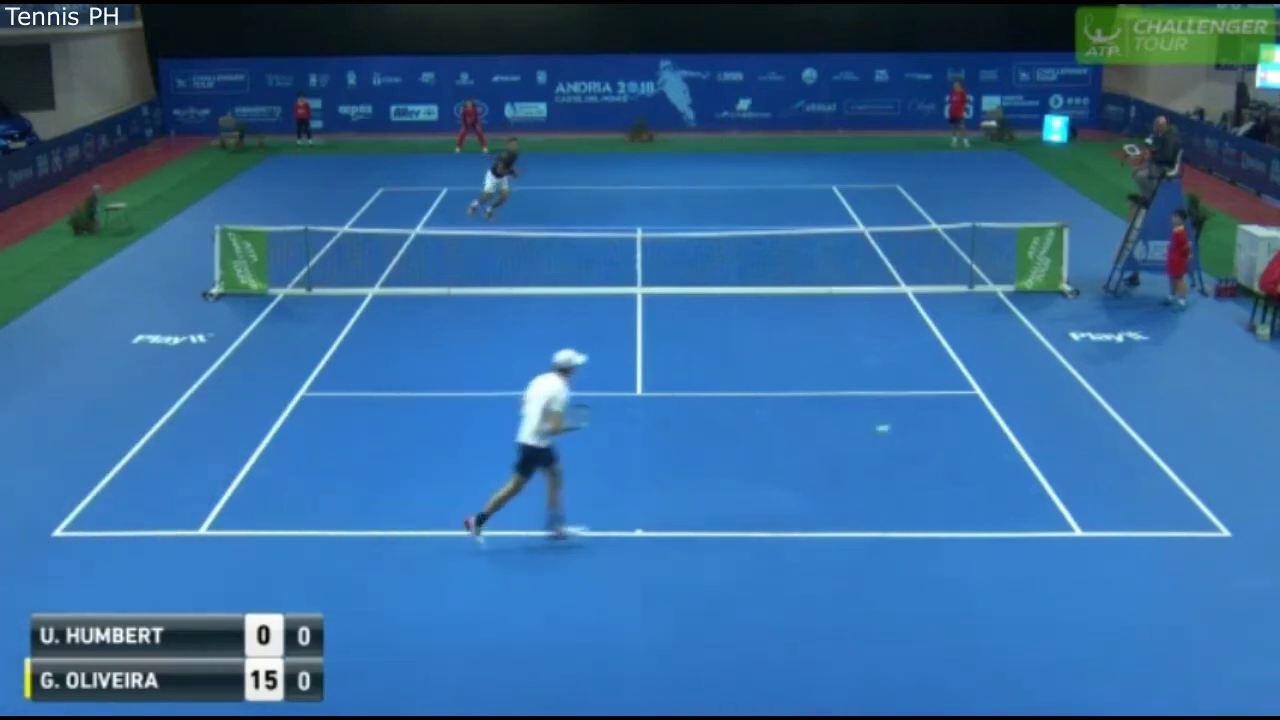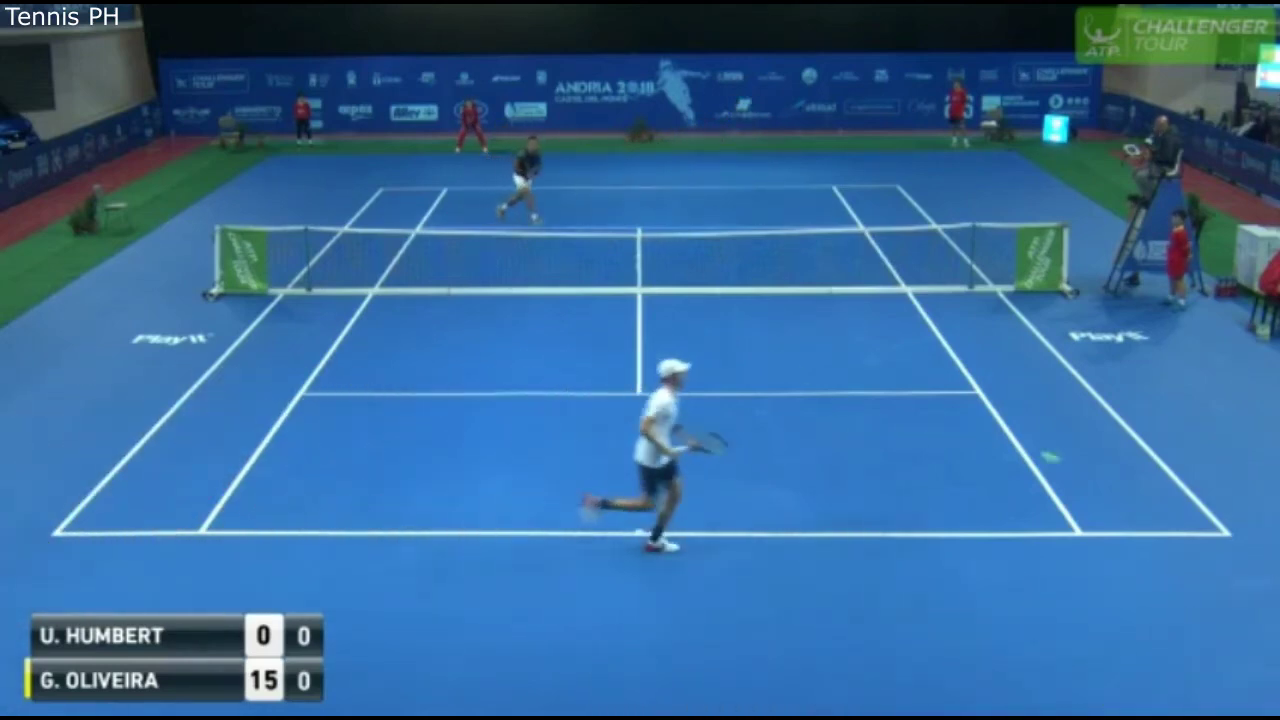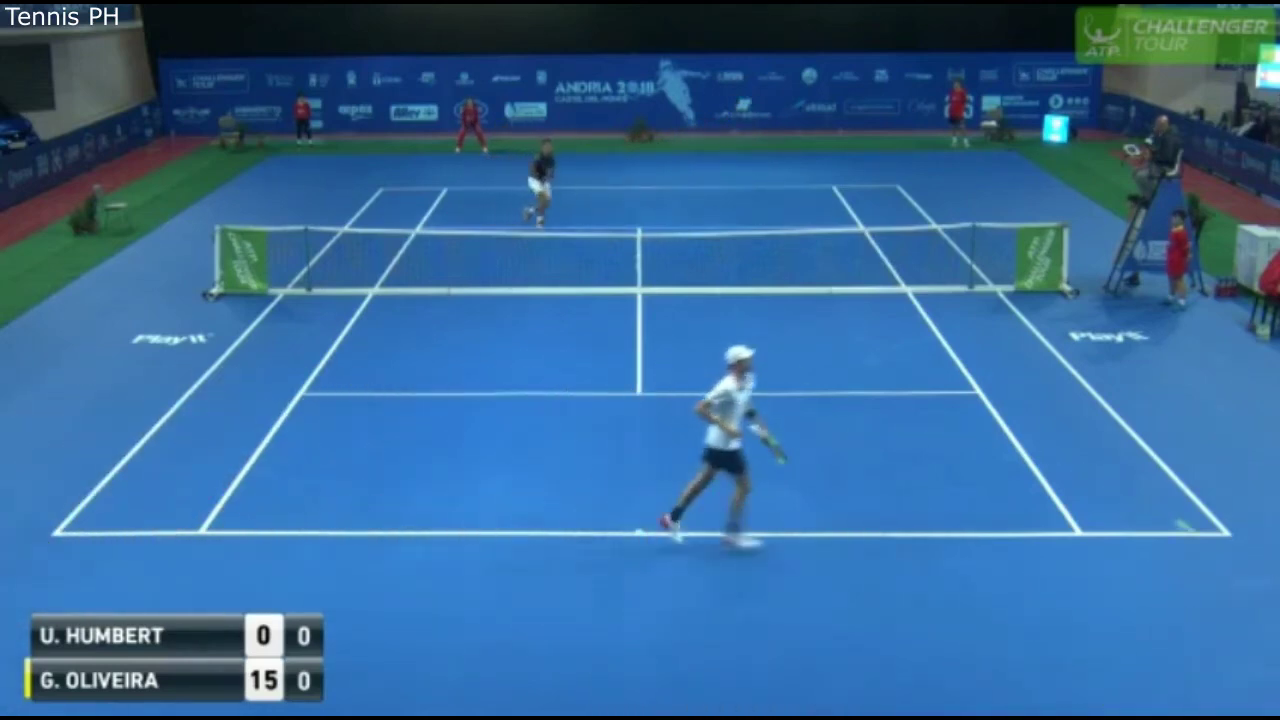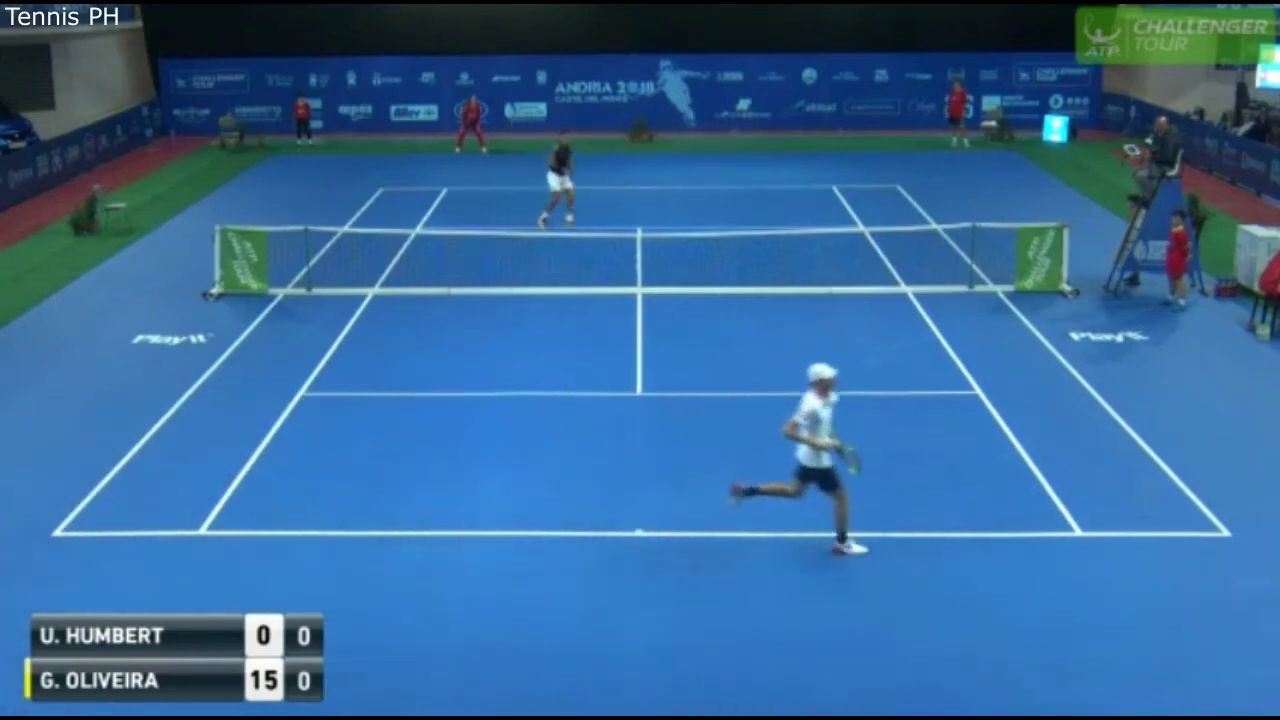
dt=0.2s
person 1, frame 1
left shoulder: (541, 379)
right shoulder: (560, 390)
left elbow: (525, 404)
right elbow: (555, 427)
right wrist: (565, 425)
left hip: (532, 439)
right hip: (536, 442)
left knee: (557, 477)
right knee: (516, 486)
left ankle: (557, 525)
right ankle: (478, 521)
person 1, frame 2
left shoulder: (667, 396)
right shoulder: (664, 400)
right elbow: (644, 429)
right wrist: (664, 449)
left hip: (660, 457)
right hip: (651, 458)
left knee: (675, 494)
right knee: (647, 505)
left ankle: (655, 540)
right ankle: (599, 503)
person 1, frame 3
left shoulder: (748, 379)
right shoulder: (726, 387)
right elbow: (699, 409)
left wrist: (759, 426)
right wrist: (725, 426)
left hip: (726, 441)
right hip: (724, 443)
left knee: (703, 479)
right knee: (744, 486)
left ankle: (673, 518)
right ankle: (733, 533)
person 1, frame 4
left shoulder: (829, 397)
right shoulder: (812, 406)
right elbow: (788, 431)
left wrist: (832, 440)
right wrist: (814, 443)
left hip: (814, 458)
right hip: (816, 460)
left knee: (795, 491)
right knee: (841, 497)
left ankle: (746, 491)
right ankle: (842, 542)
